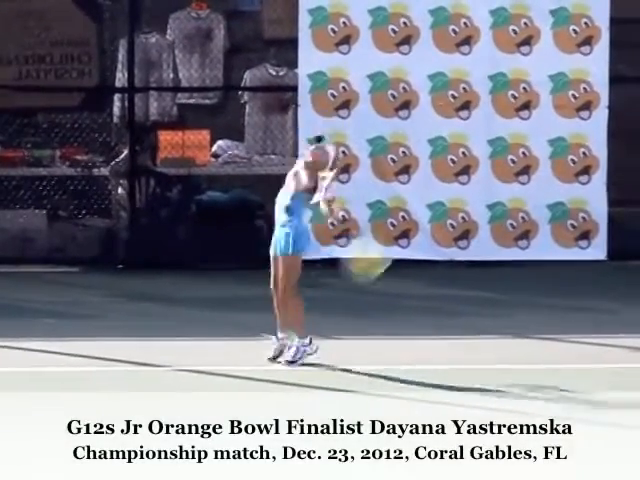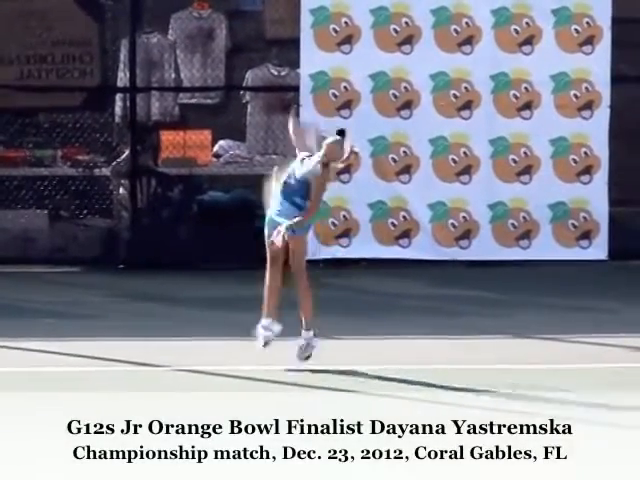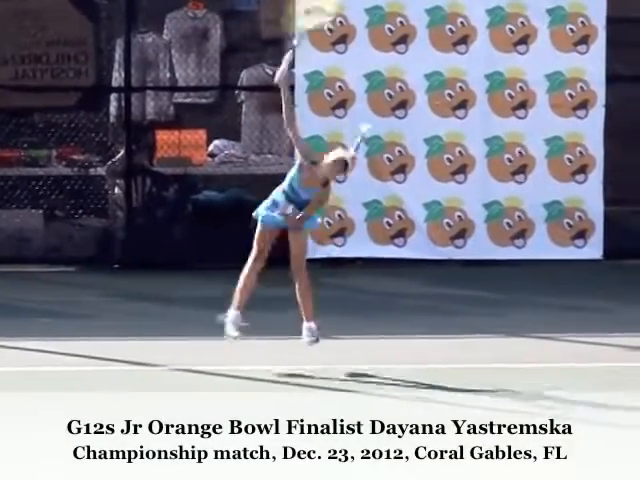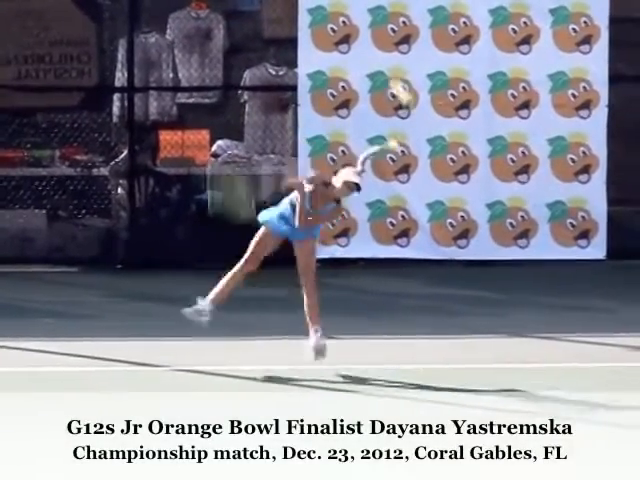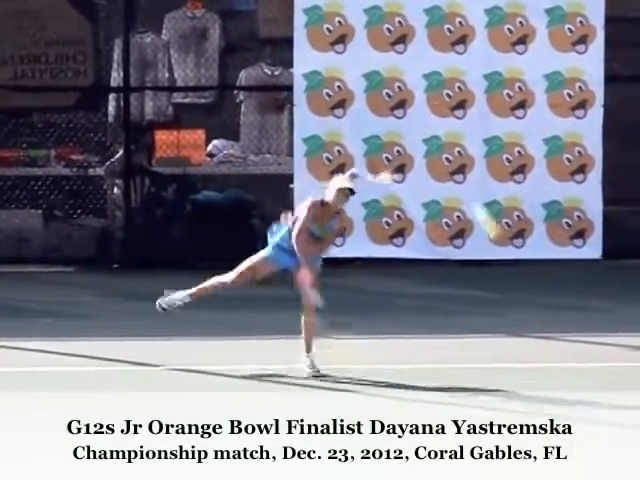
dt=0.1s
person 1, frame 1
left shoulder: (312, 179)
right shoulder: (300, 169)
left hip: (293, 233)
right hip: (283, 230)
left knee: (287, 290)
right knee: (277, 288)
left ankle: (303, 341)
right ankle: (285, 337)
person 1, frame 2
left shoulder: (323, 175)
right shoulder: (305, 154)
left elbow: (311, 212)
right elbow: (296, 132)
left wrist: (290, 225)
left hip: (296, 220)
right hip: (277, 213)
left knee: (298, 271)
right knee: (273, 267)
left ankle: (308, 334)
right ankle: (269, 321)
person 1, frame 3
left shoulder: (324, 191)
right shoulder: (307, 164)
left elbow: (302, 219)
right elbow: (290, 128)
left wrist: (294, 218)
right wrist: (283, 85)
left hip: (297, 218)
right hip: (274, 209)
left knee: (299, 271)
right knee: (257, 259)
left ankle: (309, 325)
right ankle: (235, 313)
person 1, frame 4
left shoulder: (336, 208)
right shoulder: (317, 184)
left elbow: (302, 223)
left hip: (304, 229)
right hip: (281, 219)
left knee: (308, 280)
right knee: (248, 263)
left ankle: (316, 334)
right ankle: (208, 305)
person 1, frame 5
left shoulder: (337, 220)
right shoulder: (314, 206)
left elbow: (319, 248)
right elbow: (298, 237)
right wrist: (305, 264)
left hip: (304, 257)
right hip: (283, 249)
left knee: (310, 305)
right knee: (232, 280)
left ankle: (308, 357)
right ankle: (185, 295)
